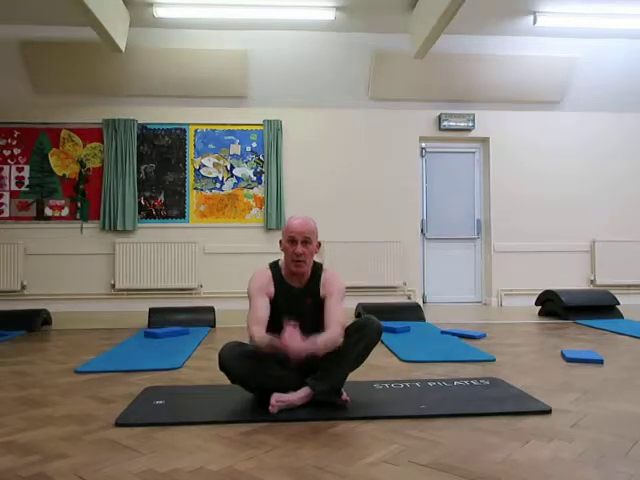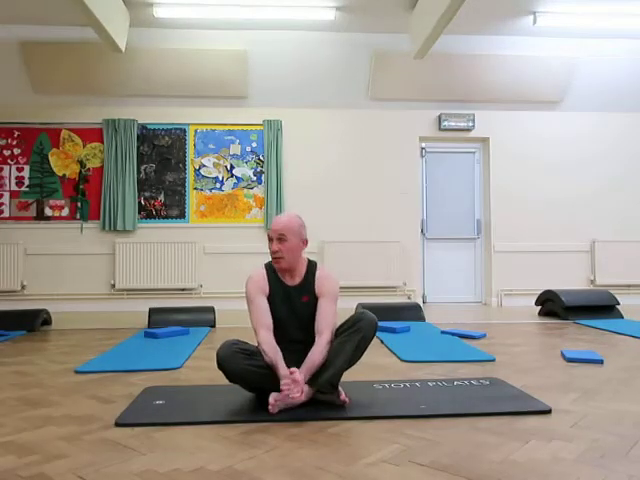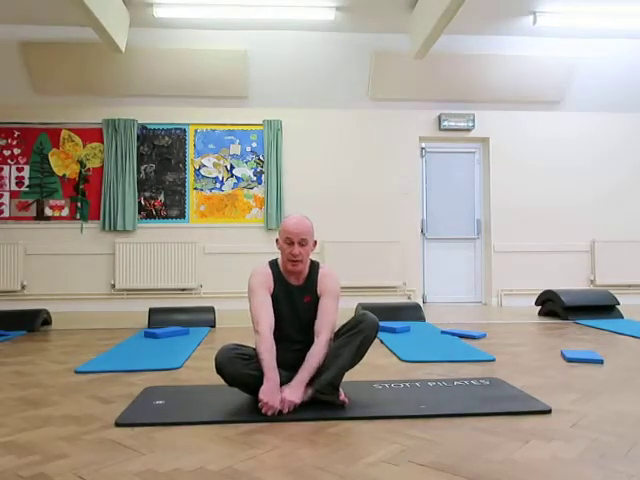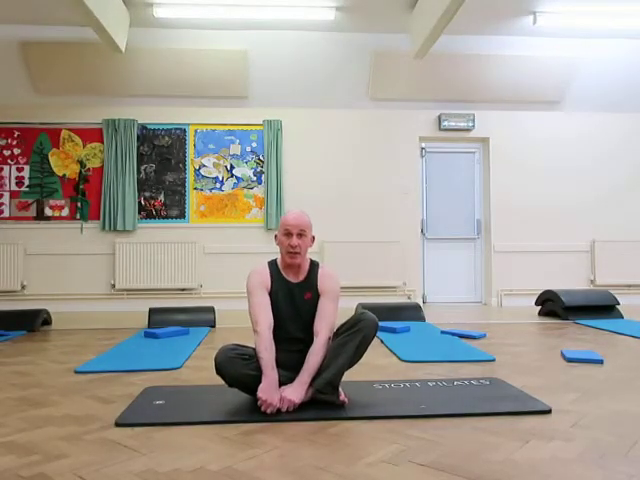
dt=1s
person 1, frame 1
left shoulder: (330, 279)
right shoulder: (263, 278)
left elbow: (336, 335)
right elbow: (255, 333)
left wrist: (305, 346)
right wrist: (281, 344)
left hip: (317, 360)
right hip: (276, 361)
left knee: (370, 326)
right knee: (230, 355)
left ankle: (304, 394)
right ankle: (320, 389)
person 1, frame 2
left shoulder: (324, 280)
right shoulder: (258, 280)
left elbow: (324, 337)
right elbow: (264, 334)
left wrist: (302, 375)
right wrist: (283, 372)
left hip: (314, 361)
right hip: (276, 362)
left knee: (366, 320)
right knee: (227, 353)
left ankle: (308, 390)
right ankle: (319, 389)
person 1, frame 3
left shoulder: (326, 279)
right shoulder: (262, 277)
left elbow: (323, 336)
right elbow: (263, 331)
left wrist: (298, 383)
right wrist: (271, 381)
left hip: (314, 359)
right hip: (276, 360)
left knee: (368, 322)
right knee: (226, 358)
left ankle: (307, 391)
right ankle: (319, 389)
person 1, frame 4
left shoulder: (326, 279)
right shoulder: (260, 277)
left elbow: (322, 336)
right elbow: (262, 330)
left wrist: (300, 384)
right wrist: (269, 379)
left hip: (314, 359)
right hip: (276, 361)
left knee: (367, 321)
right knee: (225, 358)
left ankle: (308, 390)
right ankle: (318, 389)
